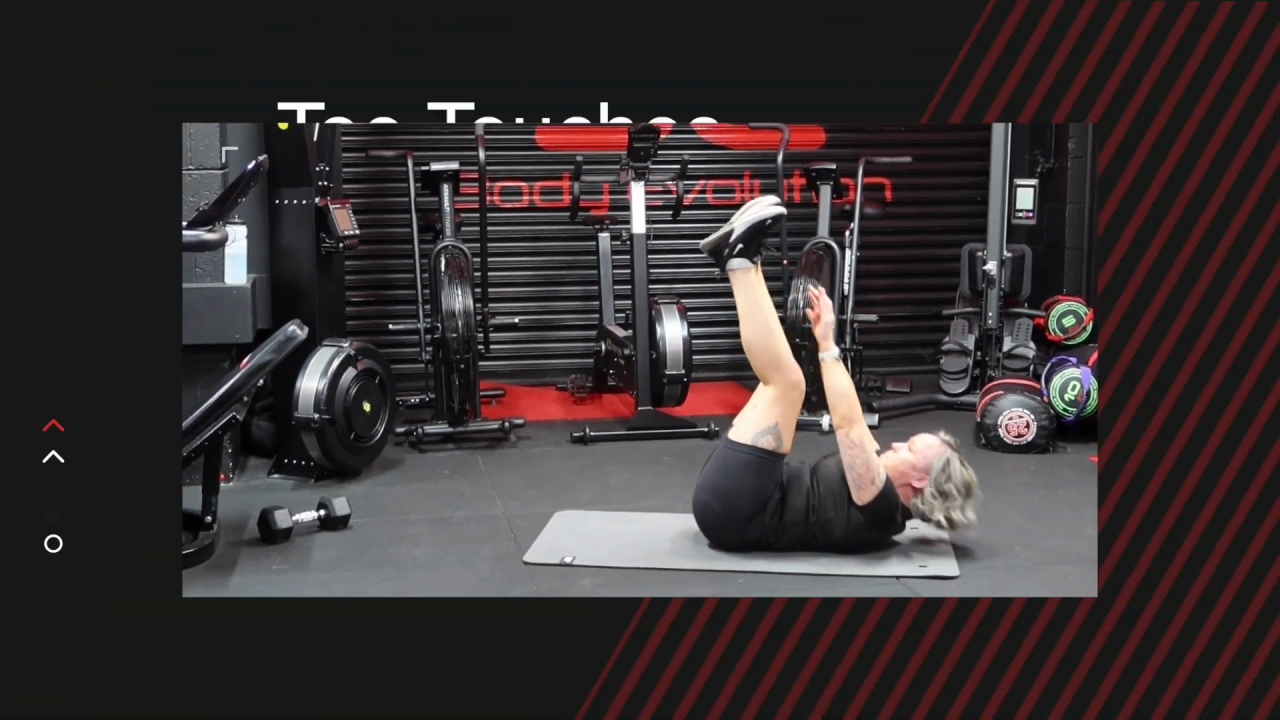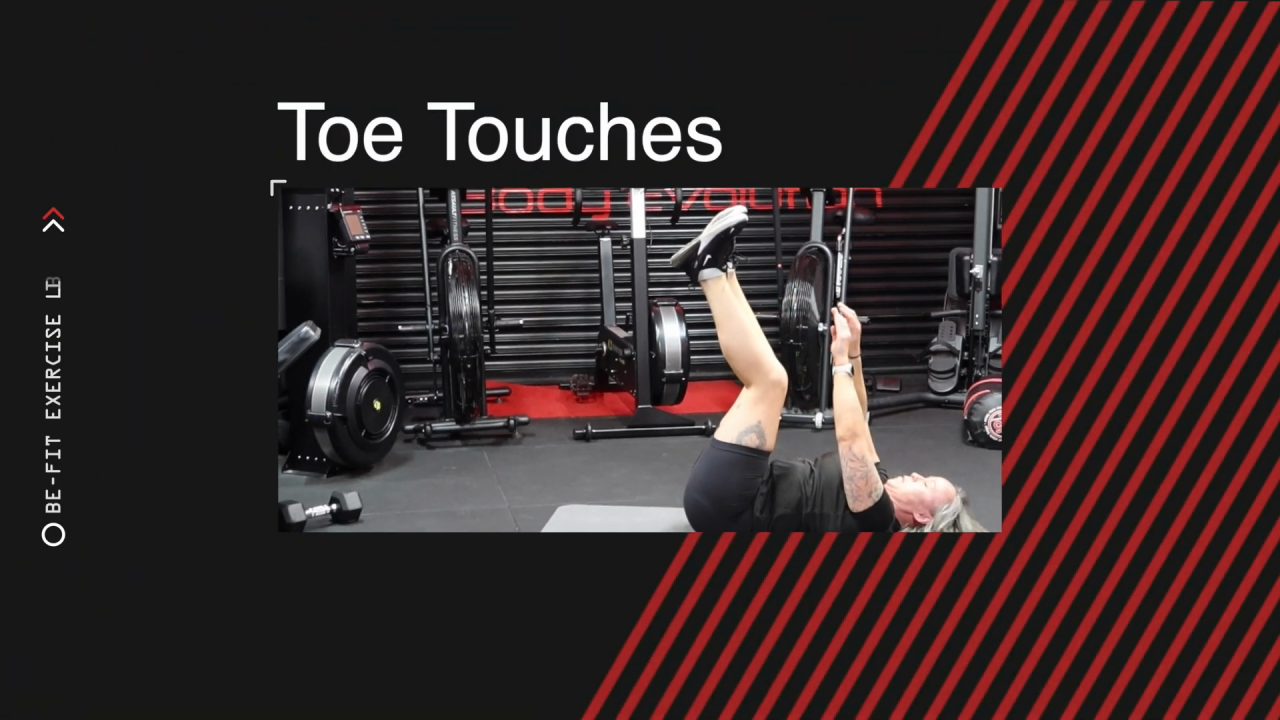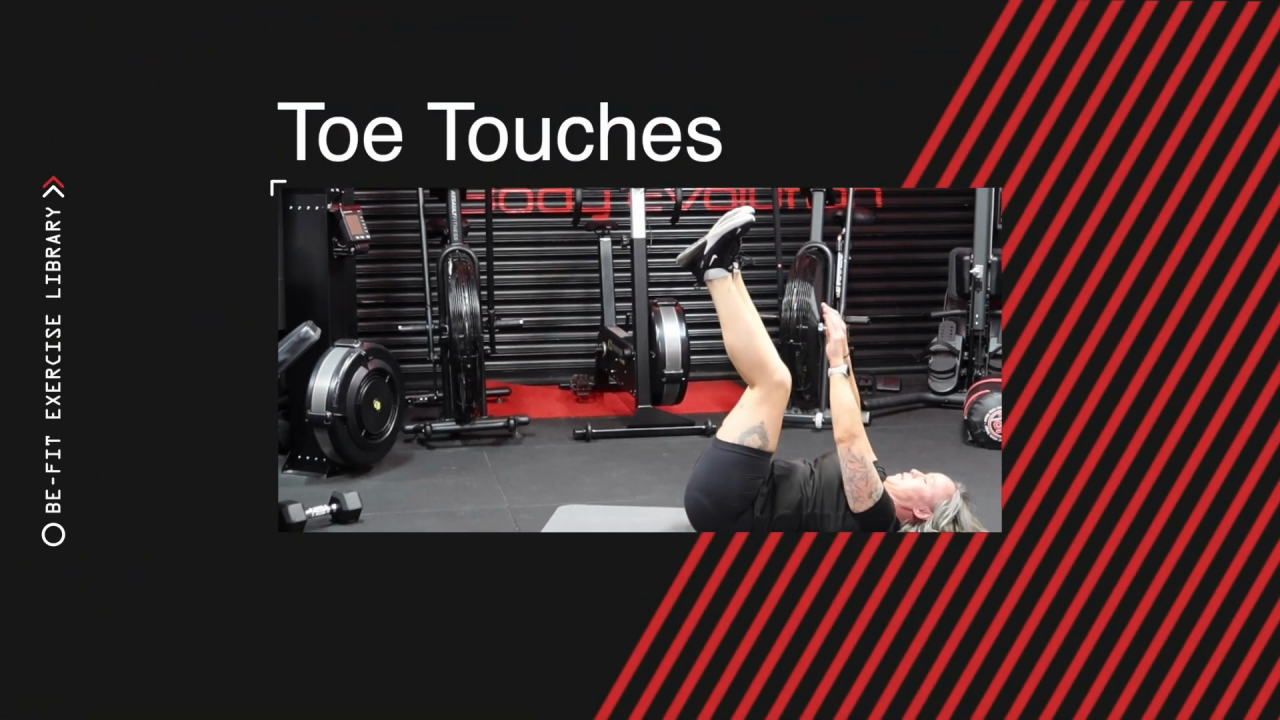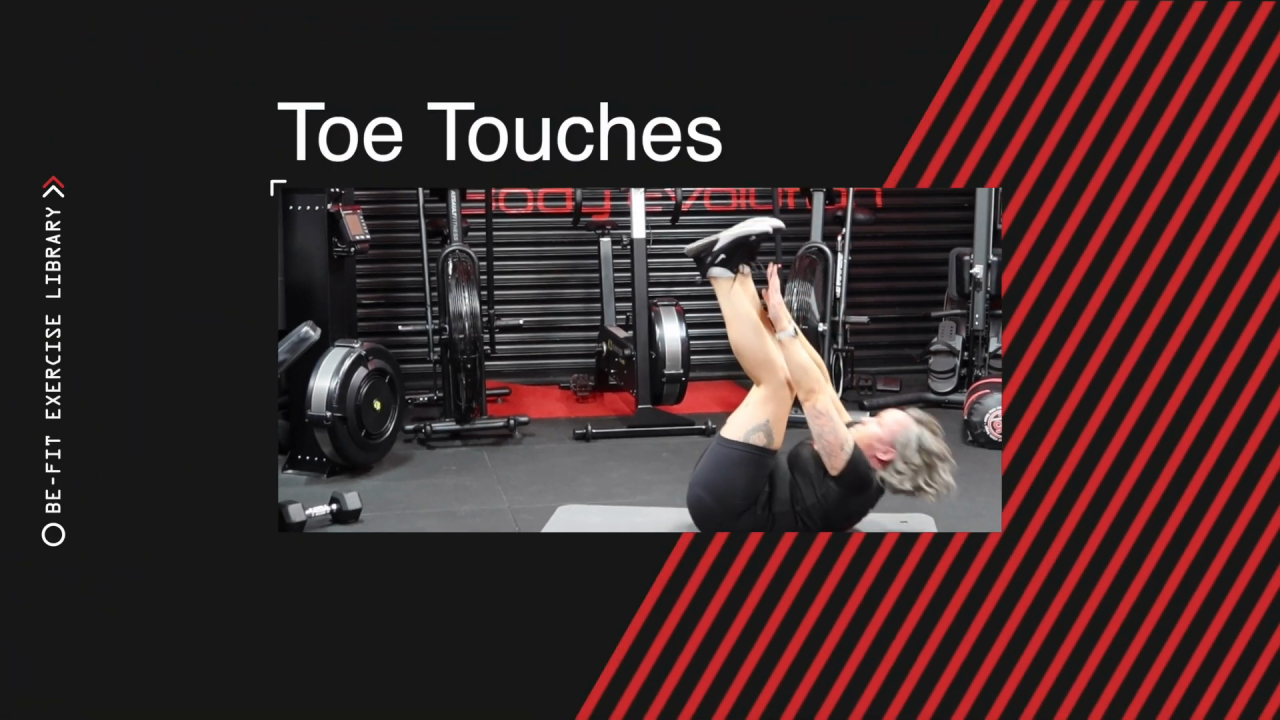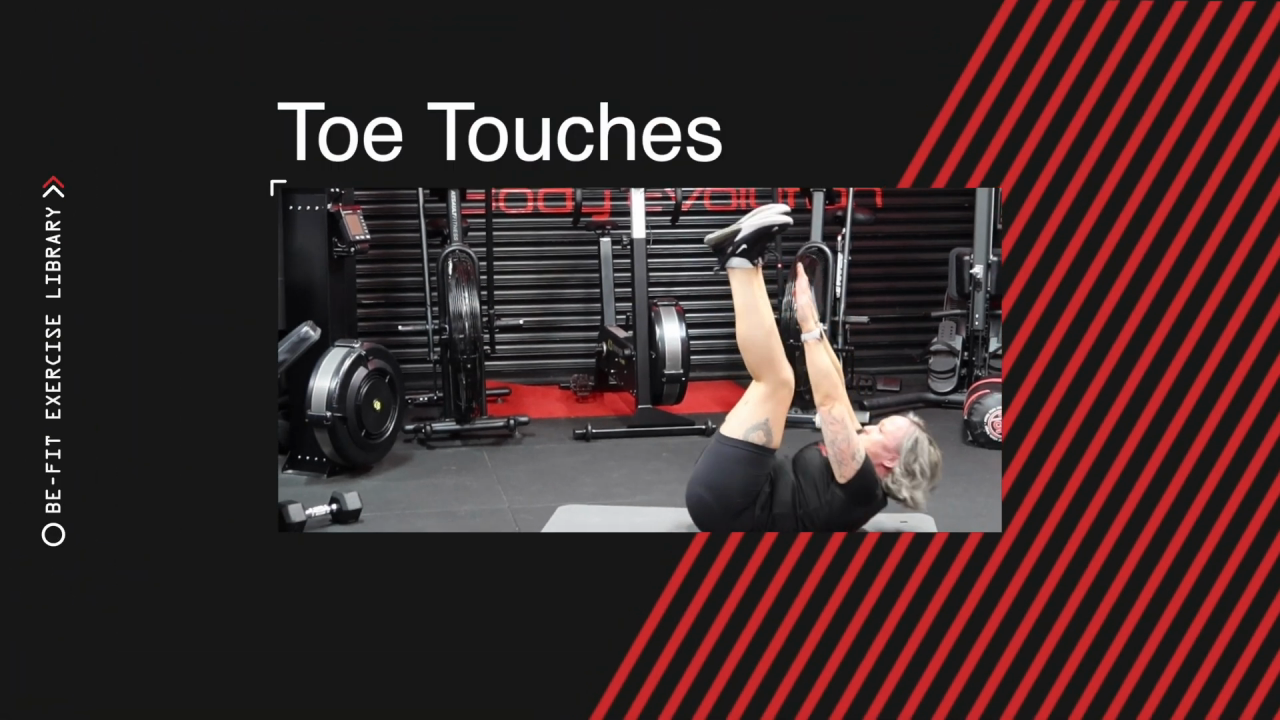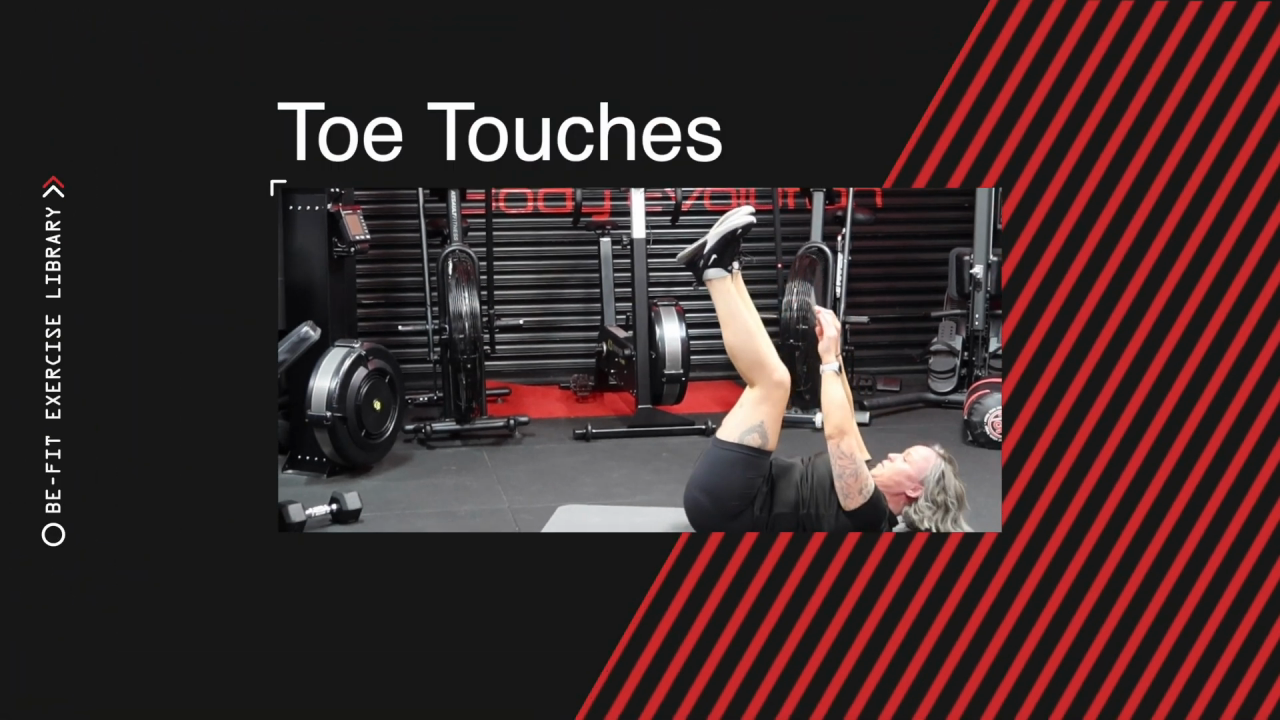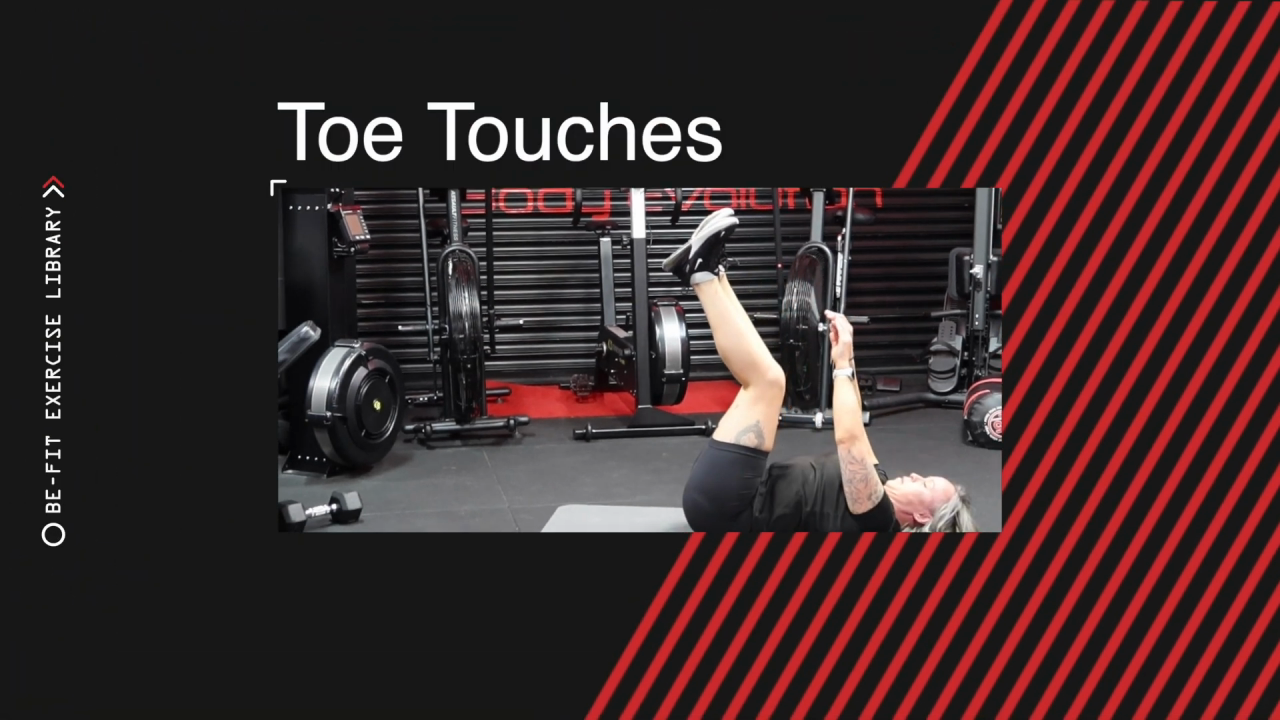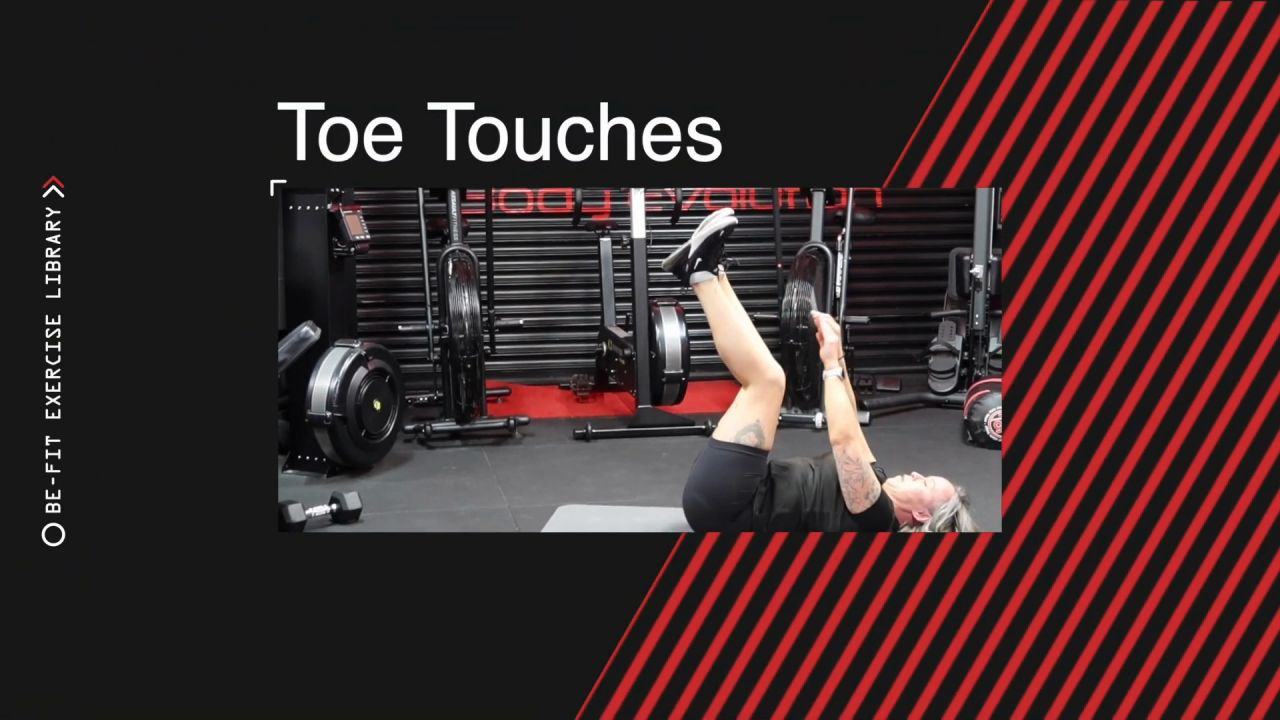
dt=0.4s
person 1, frame 1
left shoulder: (883, 508)
right shoulder: (884, 483)
left elbow: (847, 423)
right elbow: (852, 424)
left wrist: (828, 344)
right wrist: (825, 340)
left hip: (727, 509)
right hip: (731, 503)
left knee: (785, 382)
right knee: (783, 380)
left ankle: (741, 259)
right ankle: (743, 257)
person 1, frame 2
left shoulder: (876, 518)
right shoulder: (878, 488)
left elbow: (849, 435)
right elbow: (858, 423)
left wrist: (842, 362)
right wrist: (853, 354)
left hip: (723, 506)
right hip: (728, 498)
left knee: (768, 380)
right knee: (768, 378)
left ankle: (711, 270)
right ankle: (718, 269)
person 1, frame 3
left shoulder: (877, 515)
right shoulder: (878, 487)
left elbow: (848, 436)
right elbow: (854, 427)
left wrist: (838, 363)
right wrist: (843, 355)
left hip: (723, 506)
right hip: (727, 498)
left knee: (772, 381)
right knee: (772, 379)
left ankle: (718, 271)
right ankle: (723, 270)
person 1, frame 4
left shoulder: (857, 477)
right shoulder: (853, 444)
left elbow: (813, 393)
right elbow: (820, 381)
left wrist: (783, 325)
right wrist: (781, 317)
left hip: (720, 502)
right hip: (726, 496)
left knee: (775, 381)
right knee: (779, 377)
left ankle: (722, 269)
right ankle: (734, 267)
person 1, frame 5
left shoulder: (864, 489)
right shoulder: (864, 477)
left elbow: (830, 401)
right elbow: (836, 394)
left wrist: (810, 327)
right wrist: (812, 323)
left hip: (719, 501)
right hip: (725, 497)
left knee: (776, 381)
right knee: (775, 378)
left ankle: (742, 258)
right ankle: (746, 260)
person 1, frame 6
left shoulder: (871, 514)
right shoulder: (872, 484)
left elbow: (838, 433)
right elbow: (845, 421)
left wrist: (829, 360)
right wrist: (833, 355)
left hip: (722, 507)
right hip: (727, 498)
left knee: (771, 381)
right knee: (770, 377)
left ankle: (716, 269)
right ankle: (723, 268)
person 1, frame 7
left shoulder: (878, 518)
right shoulder: (879, 490)
left elbow: (849, 437)
right elbow: (854, 433)
left wrist: (843, 366)
right wrist: (844, 359)
left hip: (722, 505)
right hip: (726, 499)
left knee: (766, 381)
right knee: (765, 378)
left ankle: (703, 273)
right ankle: (708, 271)
person 1, frame 8
left shoulder: (877, 516)
right shoulder: (878, 488)
left elbow: (843, 437)
right elbow: (849, 426)
left wrist: (832, 366)
right wrist: (837, 358)
left hip: (721, 506)
right hip: (726, 500)
left knee: (766, 379)
right knee: (765, 377)
left ankle: (702, 272)
right ankle: (708, 270)
